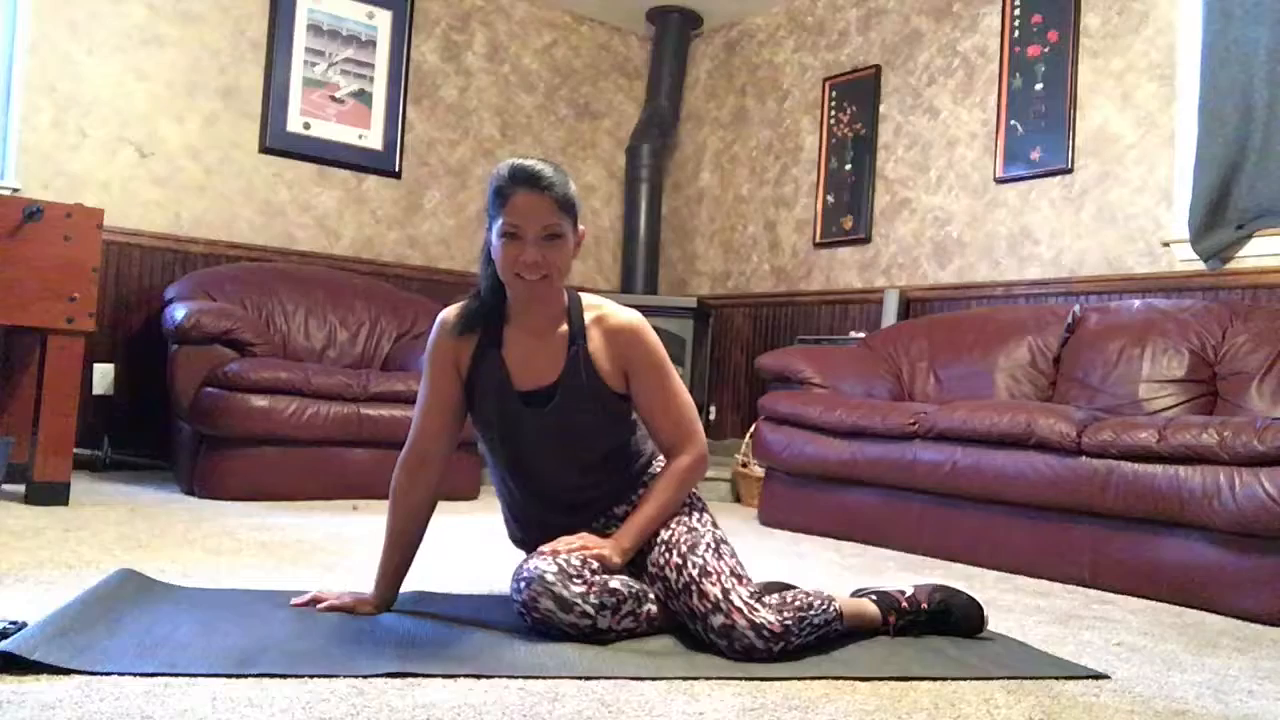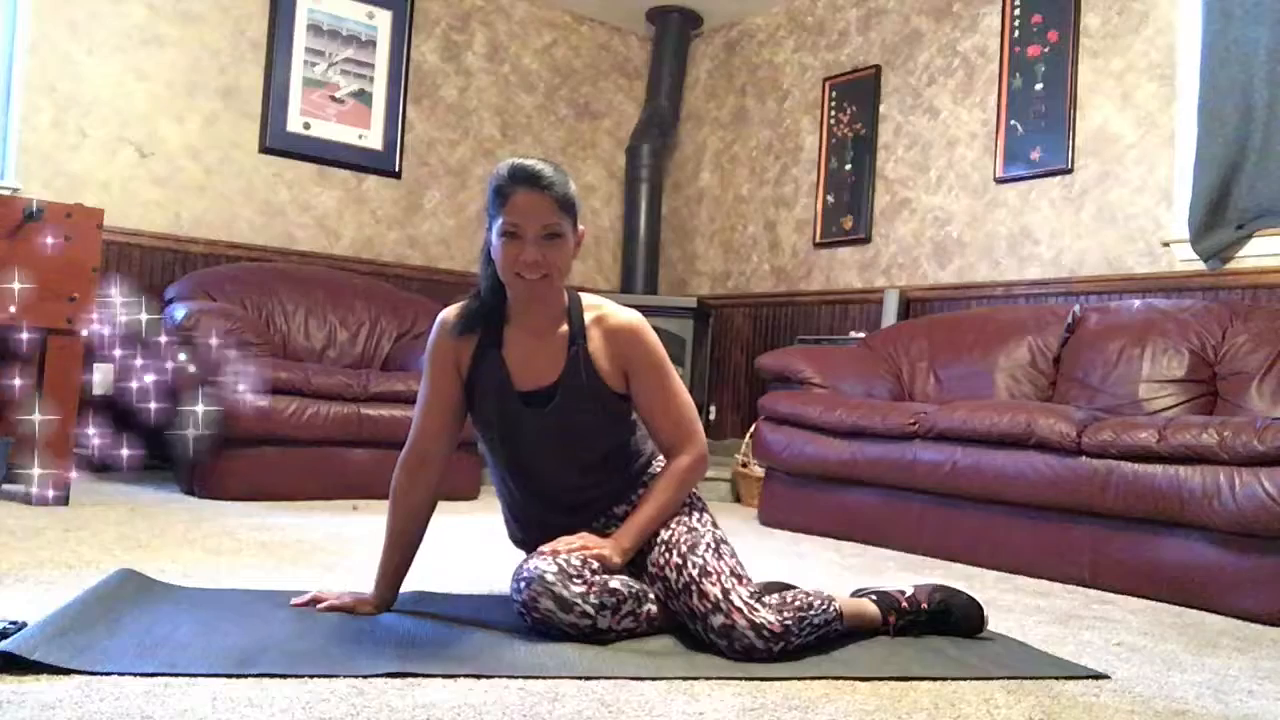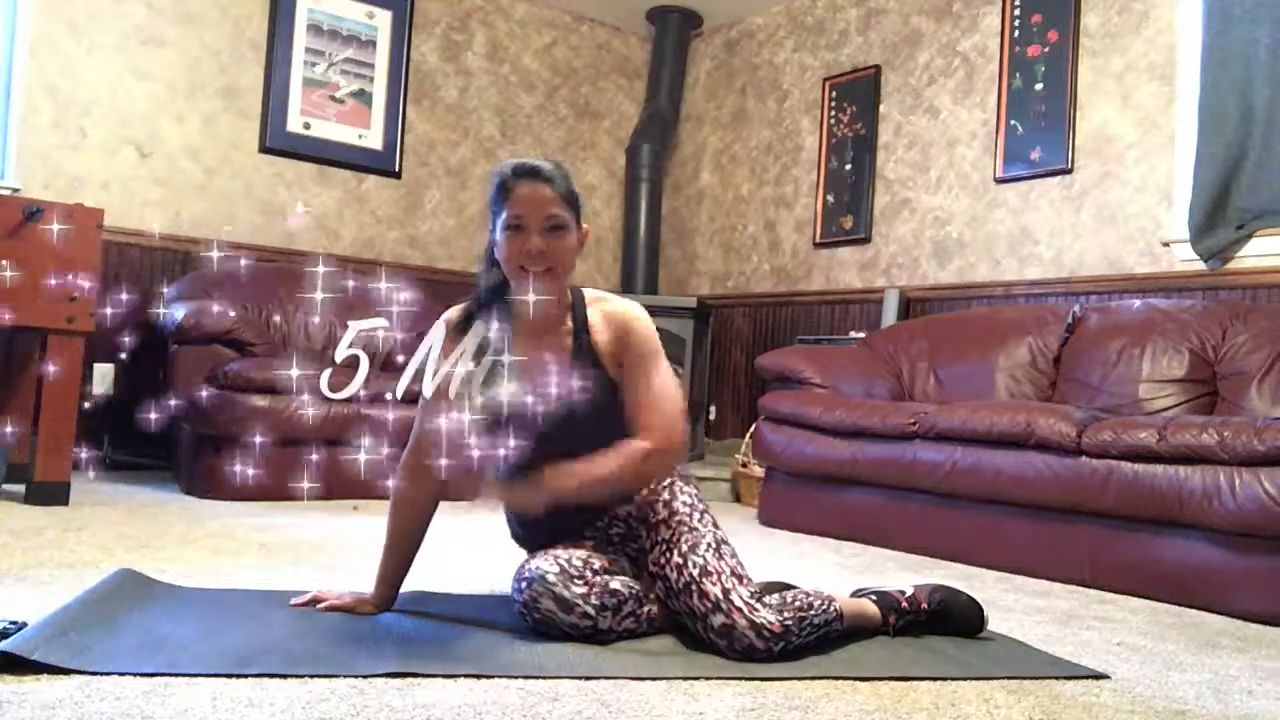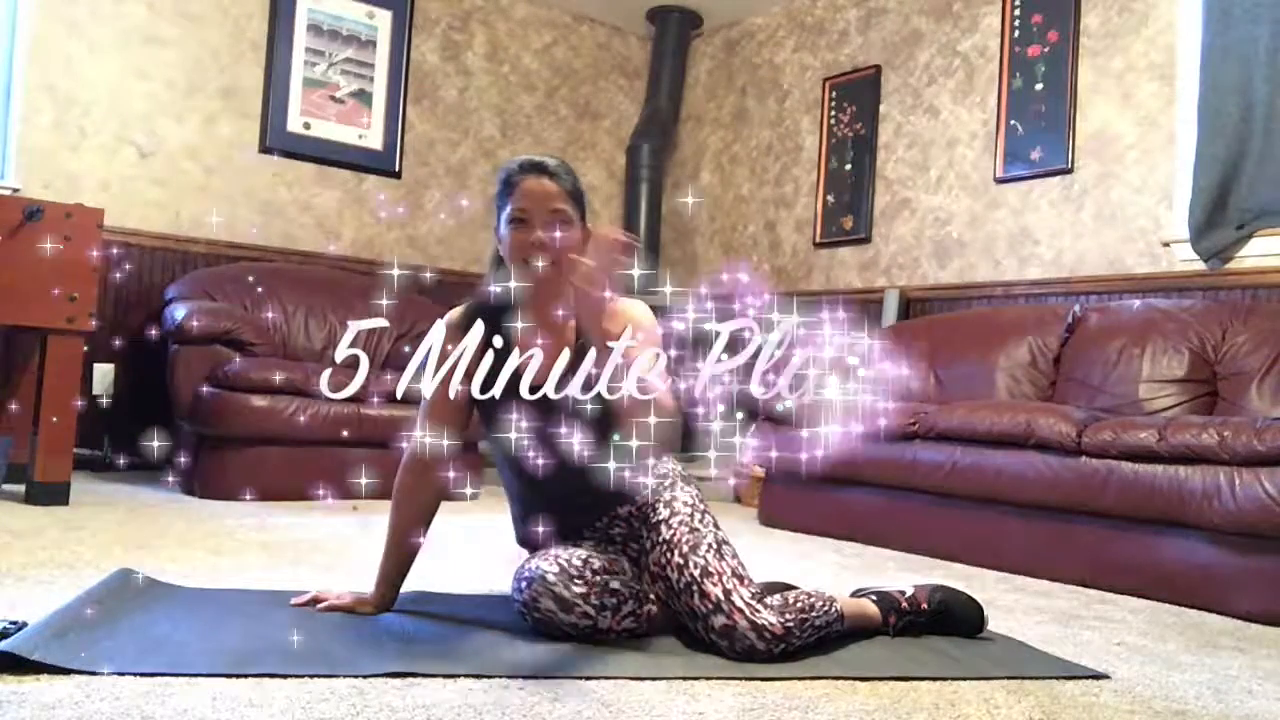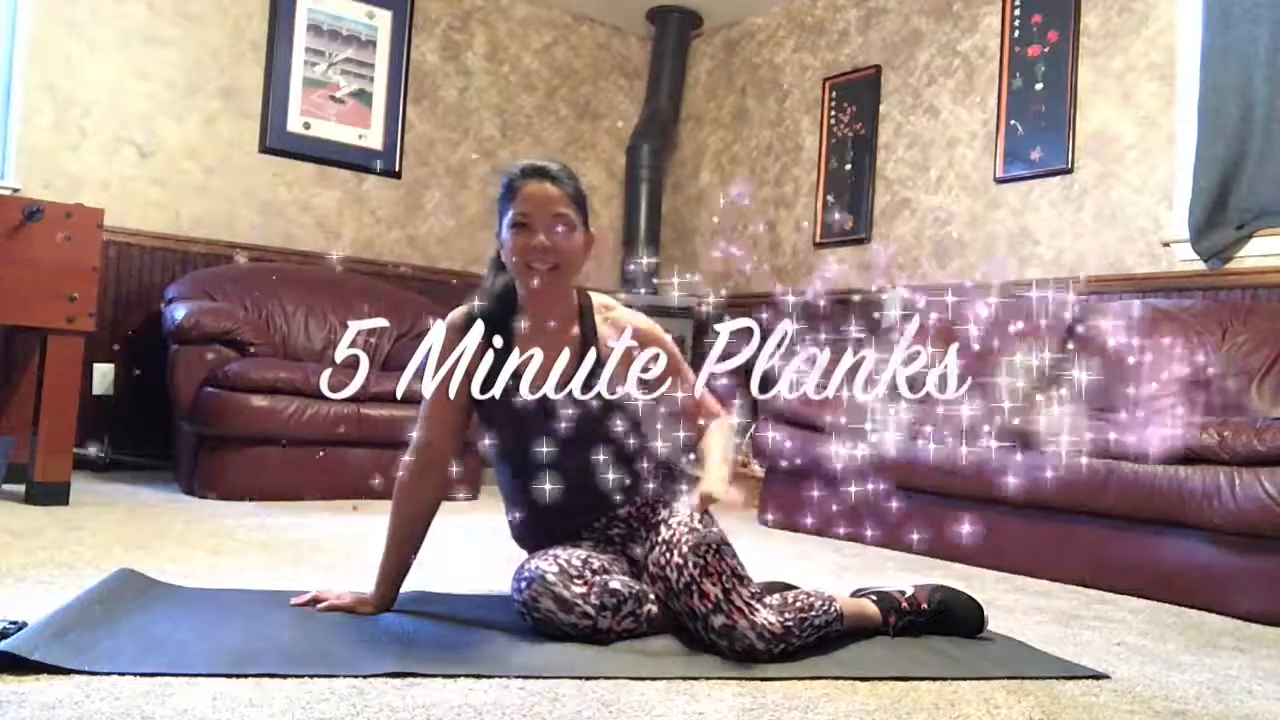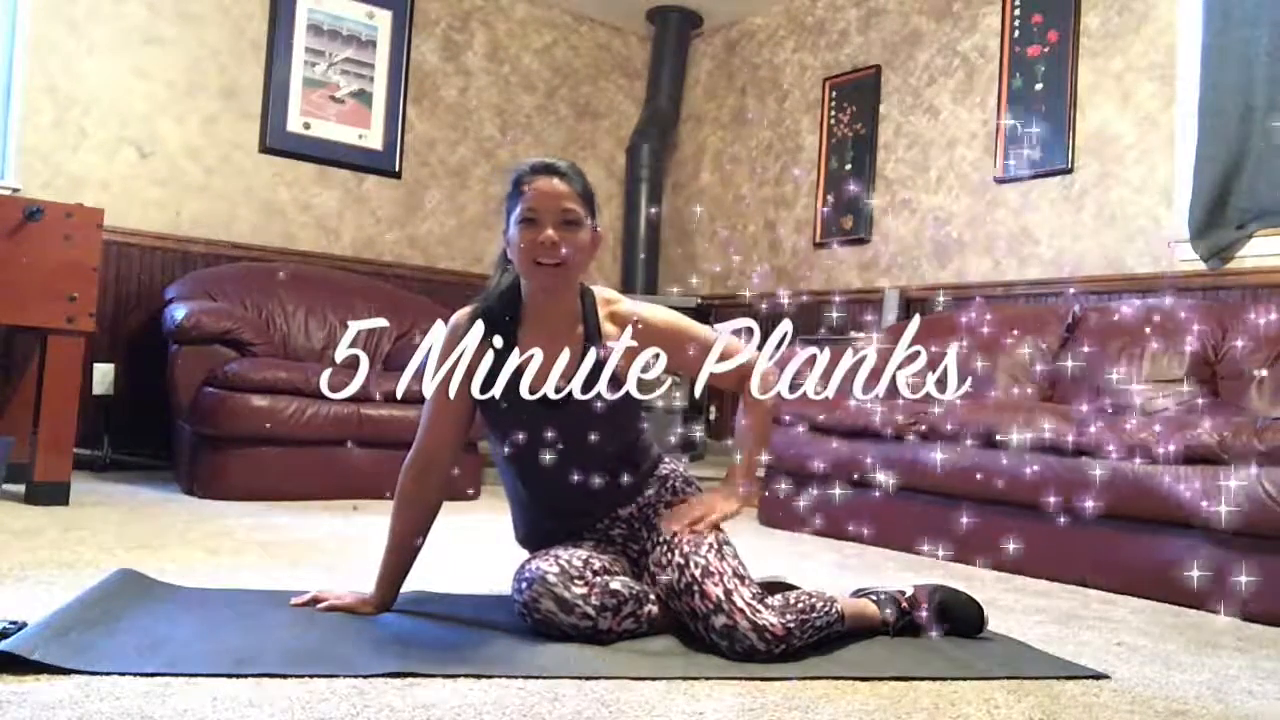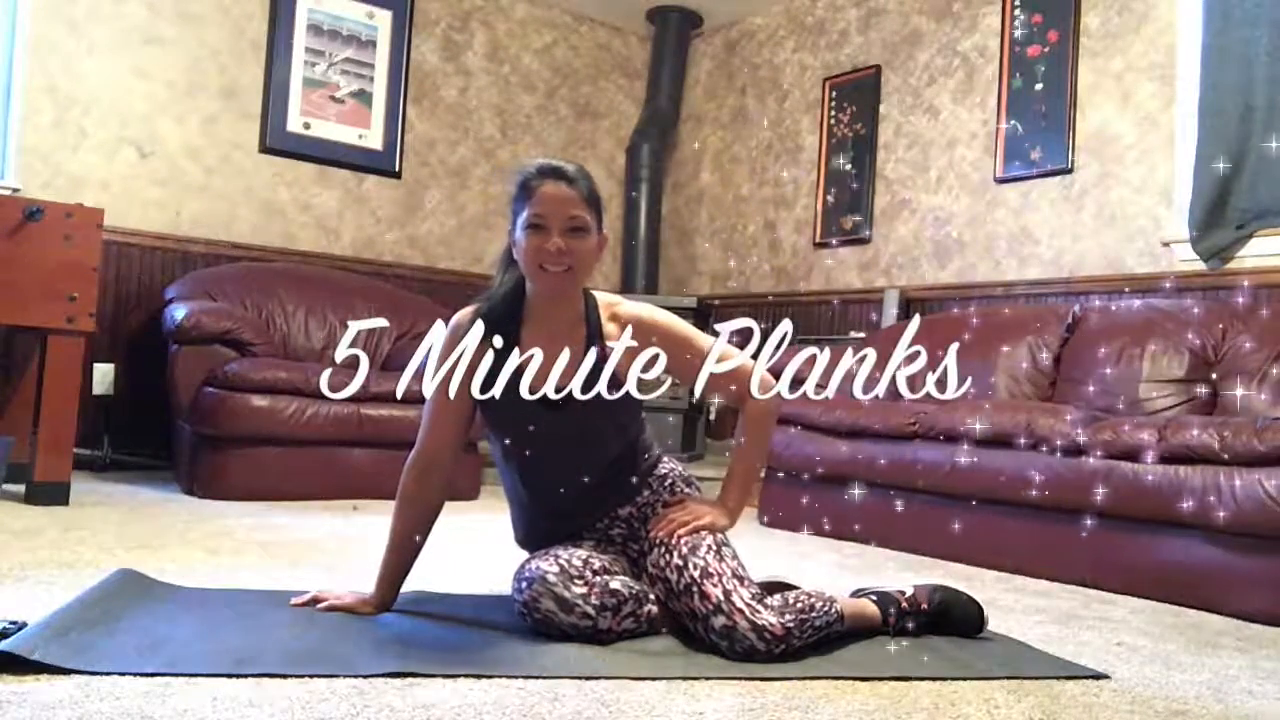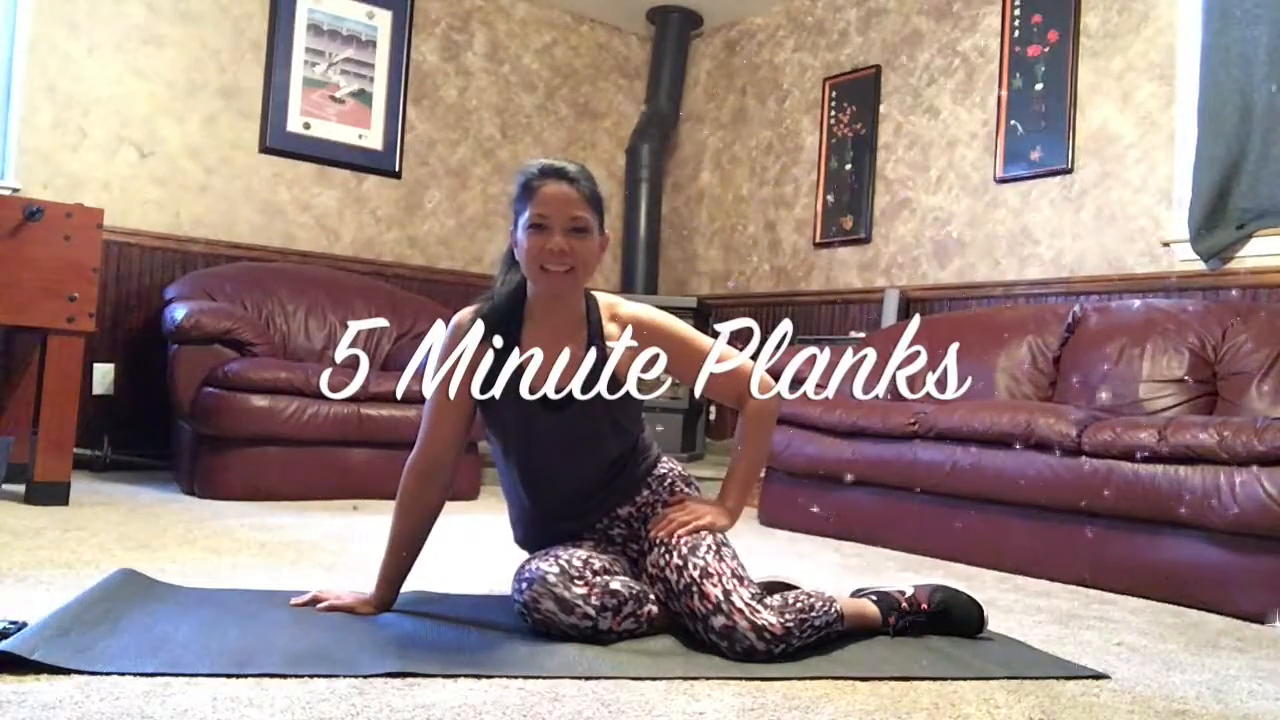
dt=0.3s
person 1, frame 1
left shoulder: (619, 332)
right shoulder: (459, 333)
left elbow: (690, 452)
right elbow: (421, 464)
left wrist: (619, 545)
right wrist: (380, 593)
left hip: (642, 511)
right hip: (553, 542)
left knee: (749, 631)
right knee: (540, 592)
left ankle: (897, 603)
right ankle: (721, 598)
person 1, frame 2
left shoulder: (619, 332)
right shoulder: (459, 333)
left elbow: (690, 452)
right elbow: (421, 465)
left wrist: (619, 544)
right wrist: (381, 593)
left hip: (643, 510)
right hip: (554, 543)
left knee: (749, 631)
right knee: (540, 593)
left ankle: (894, 604)
right ankle: (711, 598)
person 1, frame 3
left shoulder: (621, 323)
right shoulder: (463, 330)
left elbow: (666, 448)
right elbow: (425, 464)
left wrist: (548, 484)
right wrist: (381, 593)
left hip: (644, 508)
right hip: (559, 542)
left knee: (749, 630)
right knee: (541, 594)
left ankle: (899, 601)
right ankle: (696, 598)
person 1, frame 4
left shoulder: (626, 318)
right shoulder: (467, 329)
left elbow: (654, 431)
right elbow: (426, 464)
left wrist: (594, 316)
right wrist: (381, 593)
left hip: (646, 505)
right hip: (561, 542)
left knee: (749, 632)
right knee: (542, 595)
left ankle: (896, 605)
right ankle: (691, 598)
person 1, frame 5
left shoulder: (627, 332)
right shoulder: (468, 331)
left elbow: (710, 415)
right elbow: (426, 465)
left wrist: (717, 474)
right wrist: (381, 592)
left hip: (647, 507)
right hip: (559, 541)
left knee: (749, 630)
right knee: (541, 591)
left ankle: (894, 603)
right ankle: (693, 601)
person 1, frame 6
left shoulder: (632, 325)
right shoulder: (472, 331)
left elbow: (757, 374)
right elbow: (428, 465)
left wrist: (734, 488)
right wrist: (382, 593)
left hip: (649, 505)
right hip: (561, 540)
left knee: (752, 633)
right knee: (542, 593)
left ankle: (892, 604)
right ankle: (712, 597)
person 1, frame 7
left shoulder: (634, 327)
right shoulder: (474, 331)
left elbow: (758, 394)
right elbow: (429, 465)
left wrist: (728, 505)
right wrist: (381, 592)
left hip: (648, 504)
right hip: (561, 539)
left knee: (749, 632)
right knee: (540, 593)
left ankle: (896, 603)
right ankle: (712, 597)
person 1, frame 8
left shoulder: (633, 329)
right shoulder: (475, 331)
left elbow: (758, 395)
right elbow: (430, 465)
left wrist: (727, 505)
right wrist: (382, 593)
left hip: (648, 505)
right hip: (561, 539)
left knee: (749, 632)
right knee: (540, 594)
left ankle: (898, 604)
right ankle: (708, 597)
